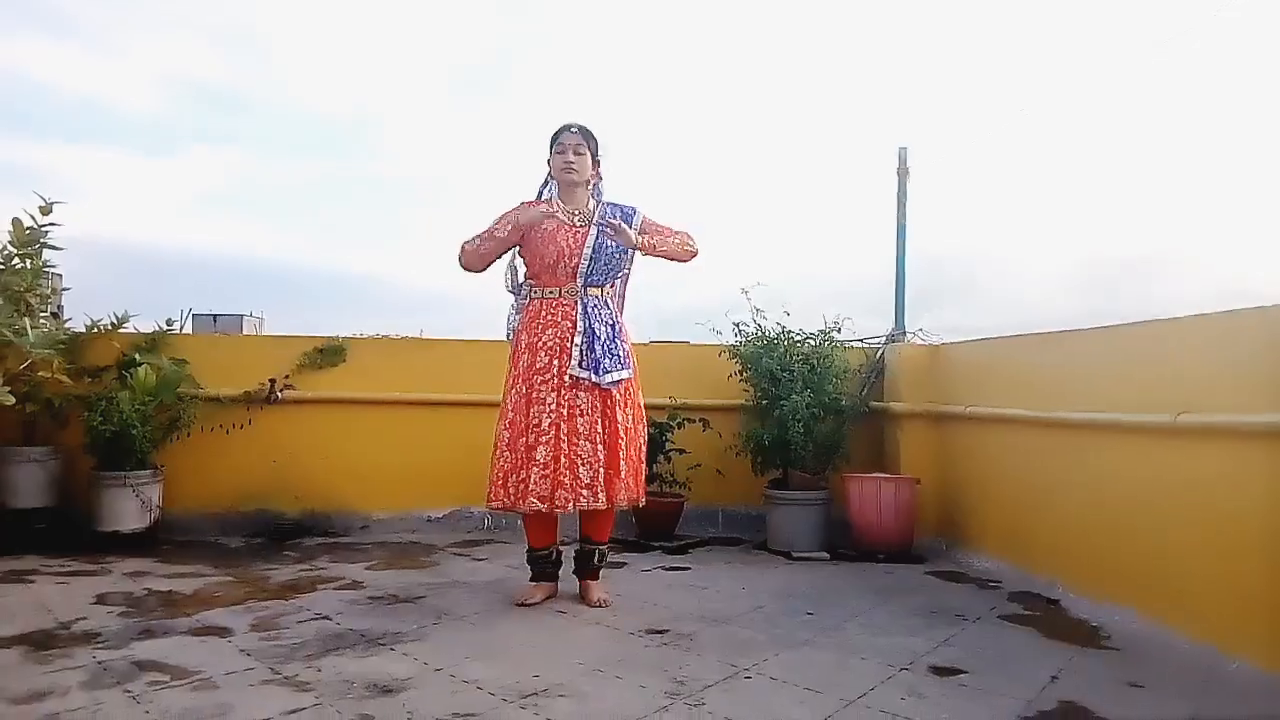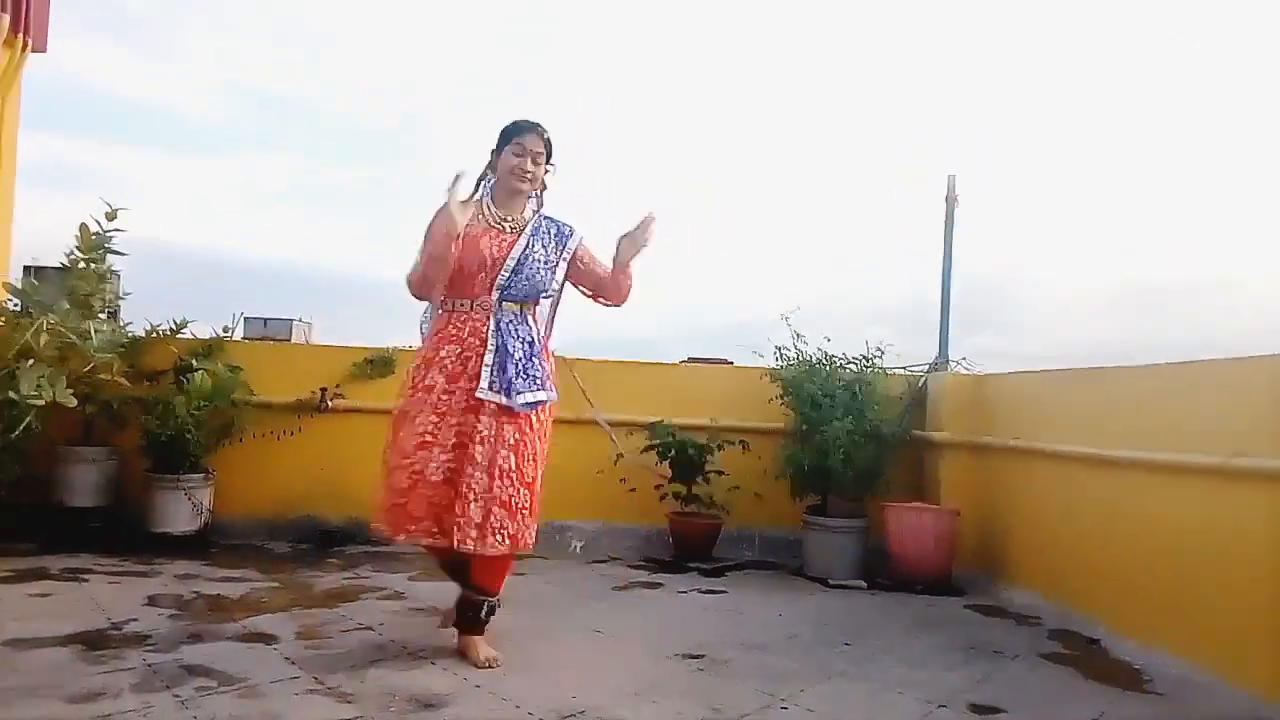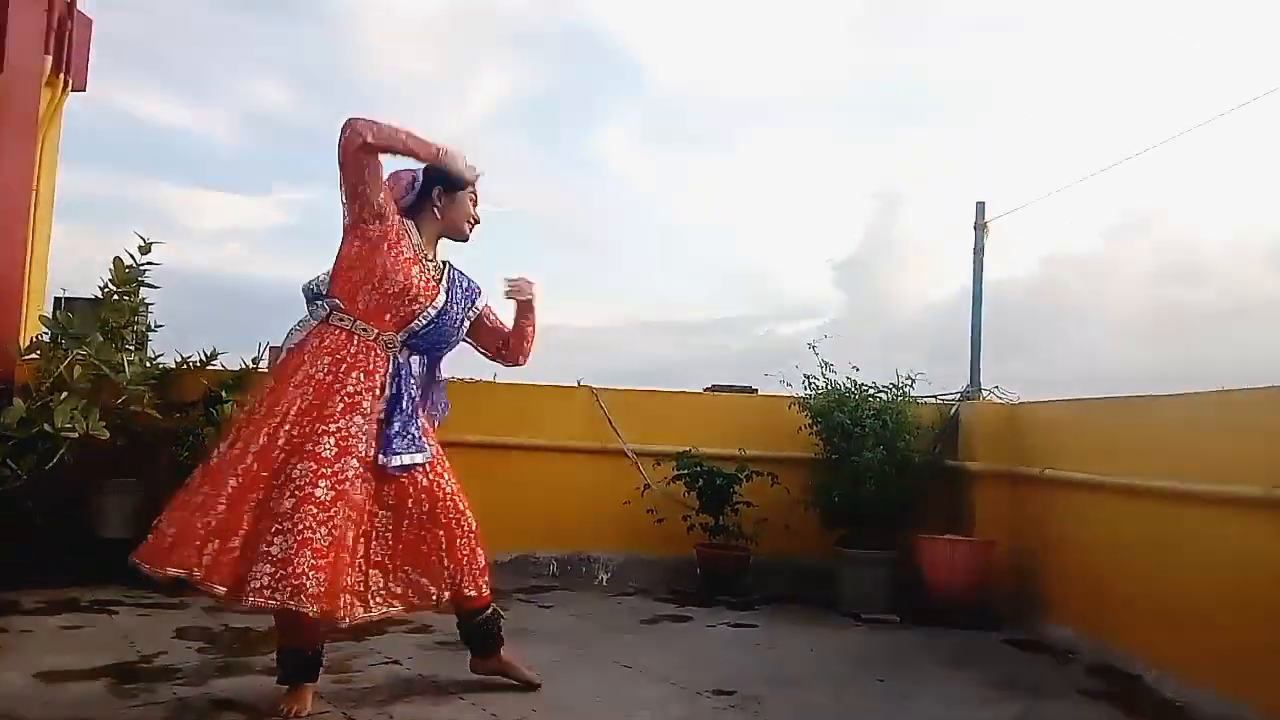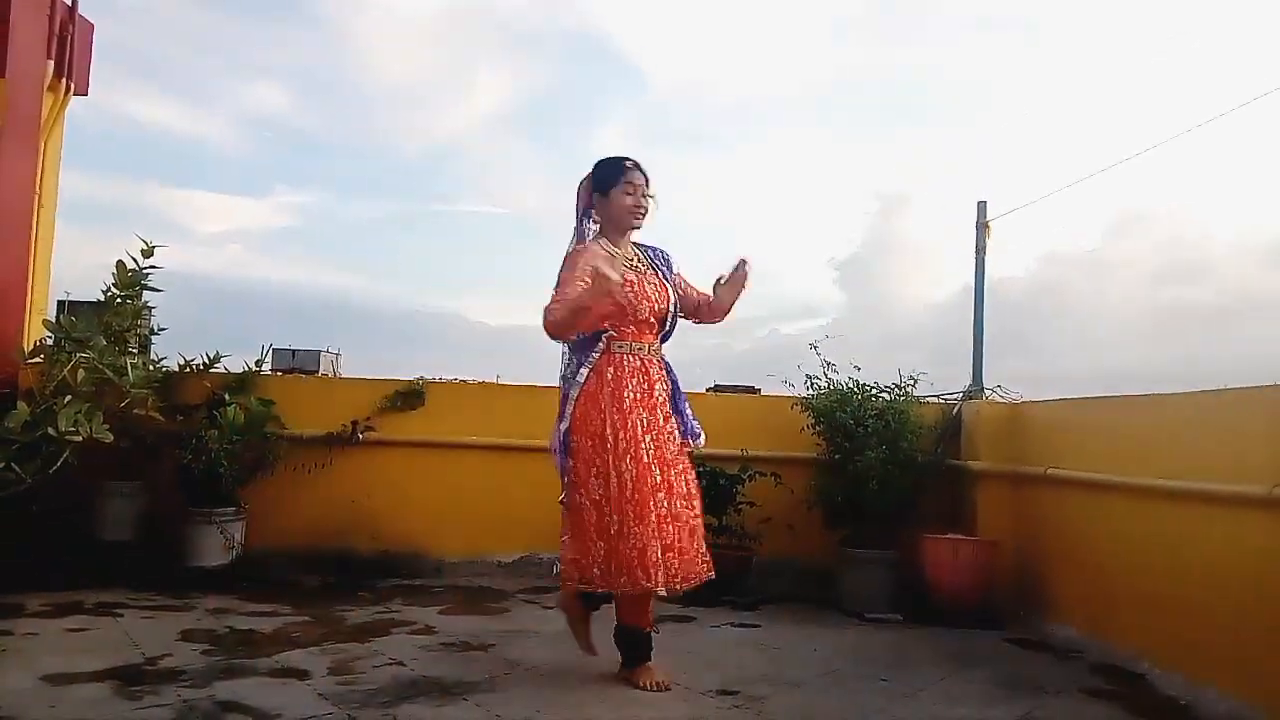
dt=1s
person 1, frame 1
left shoulder: (624, 218)
right shoulder: (528, 217)
left elbow: (687, 246)
right elbow: (470, 259)
left wrist: (635, 239)
right wrist: (521, 223)
left hip: (603, 346)
right hip: (543, 345)
left knee: (603, 456)
right knee: (539, 454)
left ankle: (590, 573)
right ankle: (544, 573)
person 1, frame 2
left shoulder: (557, 236)
right shoulder: (457, 216)
left elbow: (611, 293)
right elbow: (424, 288)
left wrist: (626, 254)
right wrist: (450, 226)
left hip: (520, 371)
right hip: (452, 361)
left knee: (504, 496)
right knee: (427, 483)
left ankle: (473, 625)
right ankle: (469, 585)
person 1, frame 3
left shoulder: (459, 291)
right shoulder: (377, 219)
left elbow: (515, 349)
right elbow: (356, 135)
left wrist: (527, 305)
right wrist: (441, 154)
left hip: (385, 402)
right hip: (319, 384)
left knee: (440, 520)
right knee: (301, 526)
left ankle: (488, 648)
person 1, frame 4
left shoulder: (654, 260)
right shoulder: (589, 256)
left elbow: (710, 307)
right elbow: (557, 325)
left wrist: (735, 280)
right wrist: (597, 286)
left hip: (655, 395)
right hip: (611, 396)
left knee: (665, 518)
right knee: (634, 522)
left ankle: (583, 596)
right ankle: (635, 656)
